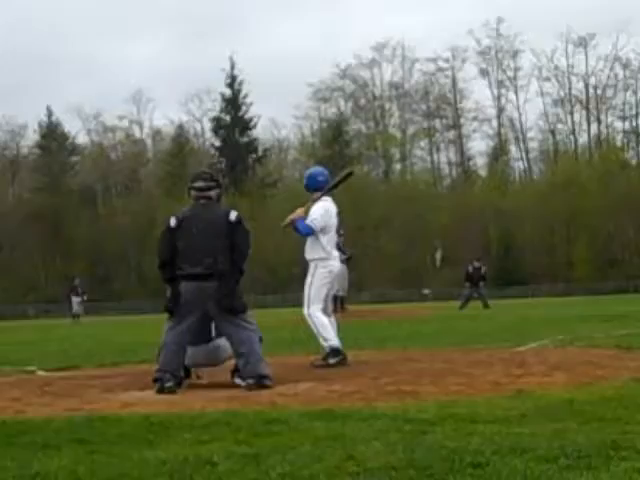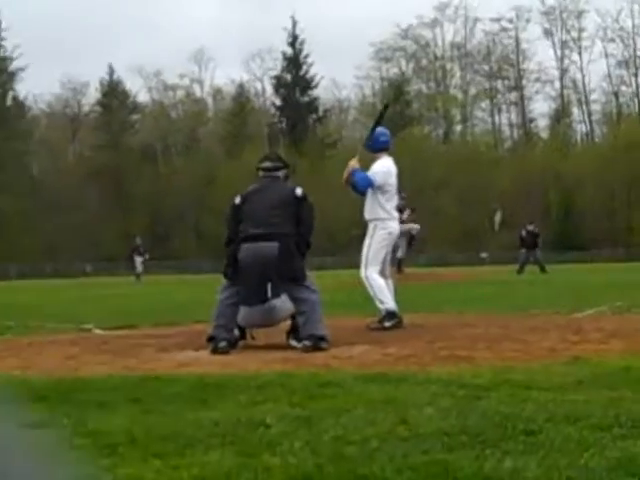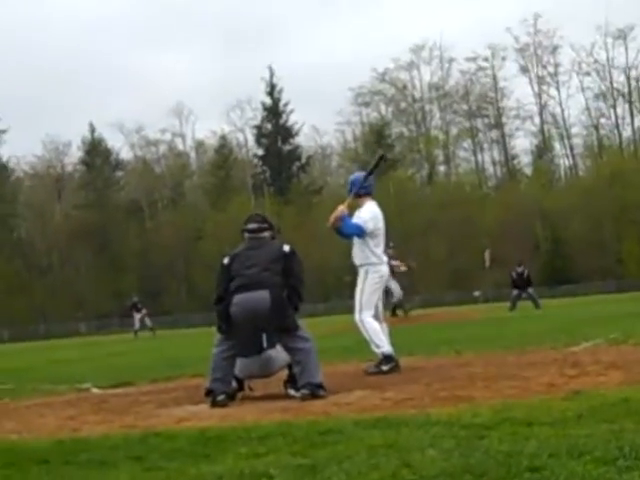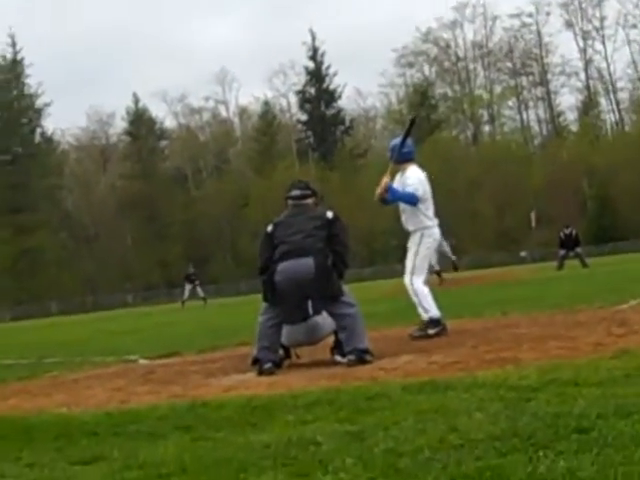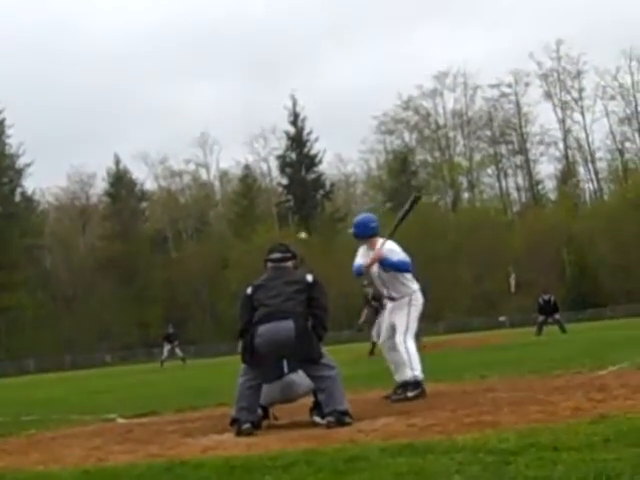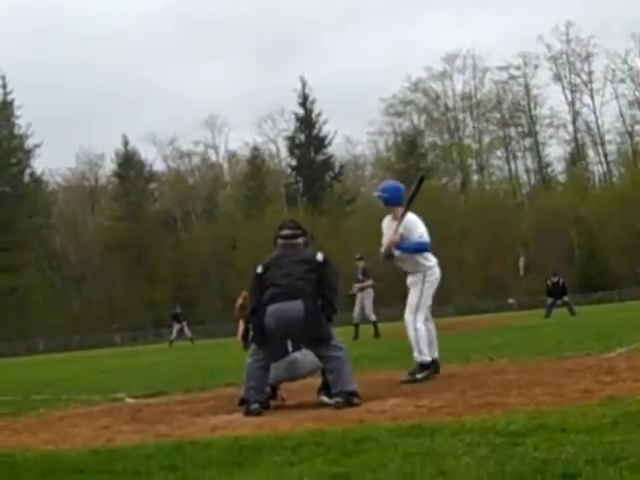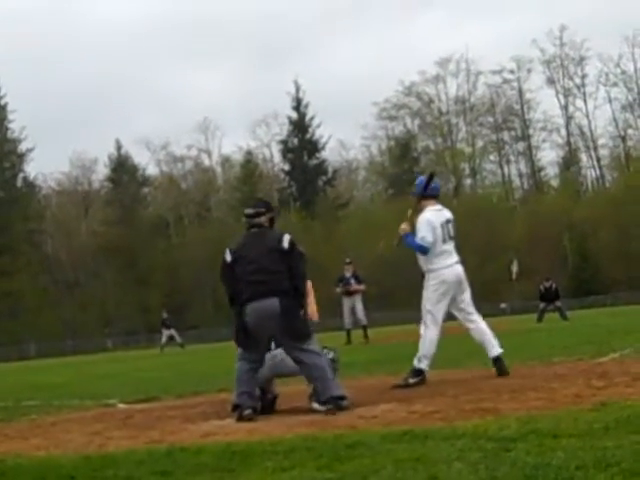
dt=0.5s
person 1, frame 1
left shoulder: (177, 220)
right shoulder: (230, 217)
left elbow: (165, 256)
right elbow: (240, 253)
left wrist: (173, 284)
right wrist: (232, 281)
left hip: (186, 286)
right hip: (220, 285)
left knee: (176, 331)
right knee: (242, 329)
left ankle: (166, 378)
right ankle: (255, 374)
person 1, frame 2
left shoulder: (244, 195)
right shoulder: (295, 192)
left elbow: (231, 232)
right elbow: (305, 228)
left wrist: (233, 258)
right wrist: (298, 255)
left hip: (247, 249)
right hip: (280, 249)
left knee: (229, 294)
right knee: (305, 292)
left ankle: (221, 339)
right ankle: (313, 337)
person 1, frame 3
left shoulder: (232, 256)
right shoulder: (283, 249)
left elbow: (221, 292)
right elbow: (295, 282)
left wrist: (223, 322)
right wrist: (291, 309)
left hip: (238, 303)
right hip: (271, 300)
left knee: (224, 347)
right knee: (299, 341)
left ankle: (219, 392)
right ankle: (311, 386)
person 1, frame 4
left shoulder: (275, 224)
right shoulder: (326, 215)
left elbow: (264, 261)
right elbow: (340, 248)
left wrist: (269, 290)
right wrist: (336, 275)
left hip: (282, 271)
right hip: (314, 267)
left knee: (270, 315)
right knee: (345, 307)
left ankle: (265, 360)
right ankle: (357, 352)
person 1, frame 5
left shoulder: (255, 286)
right shoulder: (306, 278)
left elbow: (244, 322)
right elbow: (319, 310)
left wrist: (248, 350)
right wrist: (316, 338)
left hip: (261, 333)
right hip: (294, 329)
left knee: (250, 376)
right knee: (324, 369)
left ankle: (244, 421)
right ankle: (336, 413)
person 1, frame 6
left shoulder: (266, 264)
right shoulder: (317, 257)
left elbow: (255, 299)
right elbow: (329, 290)
left wrist: (254, 328)
right wrist: (325, 318)
left hip: (271, 313)
right hip: (303, 310)
left knee: (258, 356)
right knee: (333, 350)
left ankle: (253, 401)
right ankle: (344, 394)
person 1, frame 7
left shoulder: (233, 251)
right shoulder: (284, 240)
left elbow: (230, 287)
right elbow: (299, 276)
left wrist: (241, 312)
right wrist: (300, 305)
left hip: (250, 309)
right hip: (281, 305)
left knee: (248, 358)
right knee: (307, 353)
left ankle: (245, 406)
right ankle: (332, 398)
person 2, frame 1
left shoulder: (321, 206)
right shoulder: (327, 205)
left elbow: (307, 231)
right elbow: (311, 231)
left wrist: (298, 219)
right wrist: (296, 222)
left hip: (322, 264)
right hip: (328, 263)
left knee: (312, 309)
right knee: (324, 310)
left ankle: (335, 351)
right ankle: (334, 351)
person 2, frame 2
left shoulder: (383, 165)
right shoulder: (384, 165)
left elbow: (364, 183)
right elbow: (365, 190)
left wrist: (355, 169)
right wrist: (352, 181)
left hip: (381, 225)
right hip: (387, 225)
left knee: (369, 271)
right knee: (382, 272)
left ankle: (391, 315)
right ankle: (390, 314)
person 2, frame 3
left shoulder: (370, 210)
right shoulder: (362, 211)
left elbow: (356, 231)
right elbow: (348, 233)
left wrist: (343, 217)
right wrist: (337, 224)
left hip: (372, 269)
right hip: (373, 269)
left knee: (363, 315)
right knee: (375, 315)
left ankle: (388, 358)
right ankle: (387, 358)
person 2, frame 4
left shoulder: (414, 175)
right shoulder: (401, 176)
left elbow: (412, 199)
right elbow: (391, 199)
left wrist: (389, 188)
right wrist: (382, 195)
left hip: (425, 233)
right hip: (418, 233)
left knee: (413, 279)
right knee: (415, 279)
left ankle: (435, 322)
right ankle: (429, 320)
person 2, frame 5
left shoulder: (388, 247)
right shoulder: (364, 250)
left elbow: (406, 266)
right elbow: (356, 271)
left wrist: (383, 260)
right wrist: (368, 264)
left hip: (409, 299)
right hip: (392, 301)
left knee: (403, 339)
right knee: (386, 341)
left ankle: (416, 385)
right ankle: (403, 382)
person 2, frame 6
left shoulder: (411, 221)
right shoulder: (387, 222)
left elbow: (424, 245)
right elbow: (387, 252)
left wrist: (399, 244)
right wrist: (387, 249)
left hip: (426, 273)
right hip: (415, 274)
left knee: (413, 317)
right knee: (422, 317)
left ankle: (425, 366)
right ankle: (431, 360)
person 2, frame 7
left shoulder: (426, 217)
right shoulder: (446, 213)
left elbow: (423, 248)
left wrist: (407, 235)
right wrist: (411, 233)
left hip: (439, 275)
right hip: (456, 270)
left knee: (430, 323)
right knee: (471, 316)
left ankle: (419, 371)
right ankle: (498, 359)
